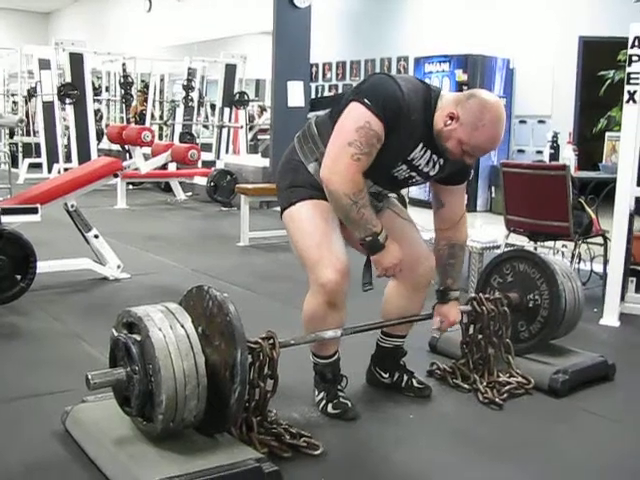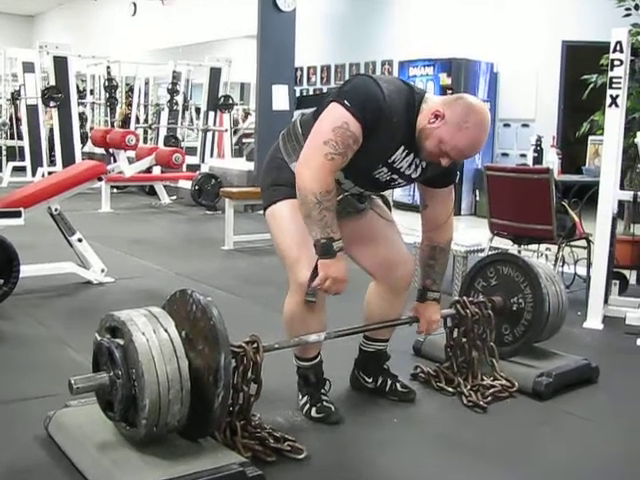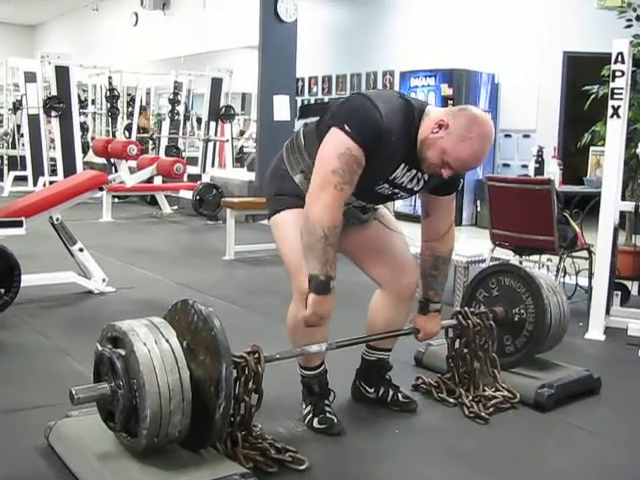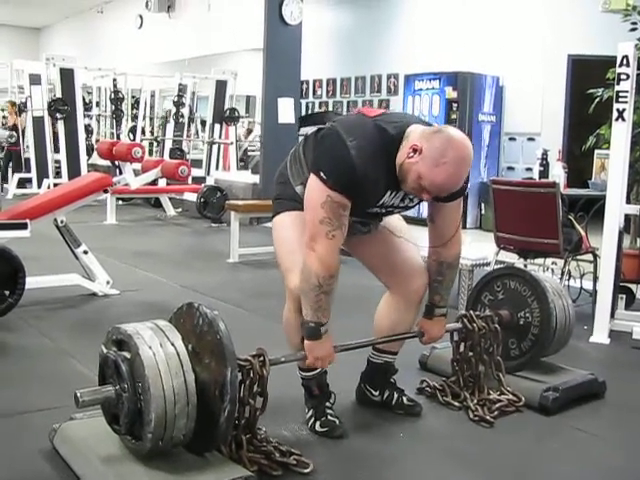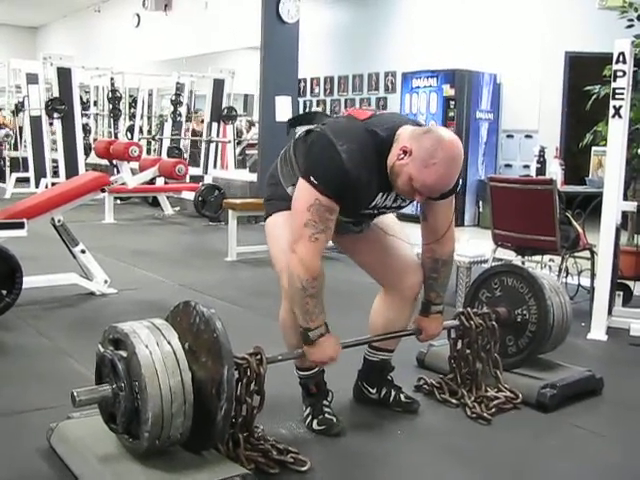
dt=0.7s
person 1, frame 1
left shoulder: (457, 158)
right shoulder: (390, 98)
left elbow: (451, 226)
right elbow: (336, 175)
left wrist: (448, 295)
right wrist: (378, 243)
left hip: (366, 191)
right hip: (311, 178)
left knee: (421, 267)
right knee: (331, 277)
left ankle: (386, 365)
right ankle: (327, 379)
person 1, frame 2
left shoulder: (441, 161)
right shoulder: (373, 99)
left elbow: (437, 227)
right elbow: (312, 172)
left wrist: (430, 297)
right wrist: (330, 252)
left hip: (349, 192)
right hip: (294, 178)
left knee: (400, 270)
right knee: (310, 278)
left ankle: (369, 369)
right ankle: (310, 383)
person 1, frame 3
left shoulder: (447, 164)
right shoulder: (372, 117)
left elbow: (438, 236)
right elbow: (323, 202)
left wrist: (431, 308)
right wrist: (321, 286)
left hip: (357, 202)
right hip: (298, 187)
left knee: (404, 278)
right knee: (311, 293)
left ankle: (370, 379)
right ankle: (314, 393)
person 1, frame 4
left shoulder: (444, 167)
right shoulder: (350, 152)
left elbow: (446, 242)
right elbow: (321, 251)
left wrist: (436, 311)
right wrist: (318, 332)
left hip: (368, 208)
right hip: (302, 193)
left knee: (413, 281)
right knee: (302, 288)
left ankle: (375, 382)
right ankle: (316, 394)
person 1, frame 5
left shoulder: (436, 165)
right shoulder: (341, 157)
left elbow: (439, 239)
right elbow: (304, 253)
left wrist: (433, 309)
right wrist: (316, 334)
left hip: (359, 205)
right hip: (293, 193)
left knee: (409, 278)
right knee: (297, 286)
left ankle: (373, 379)
right ankle: (313, 392)
